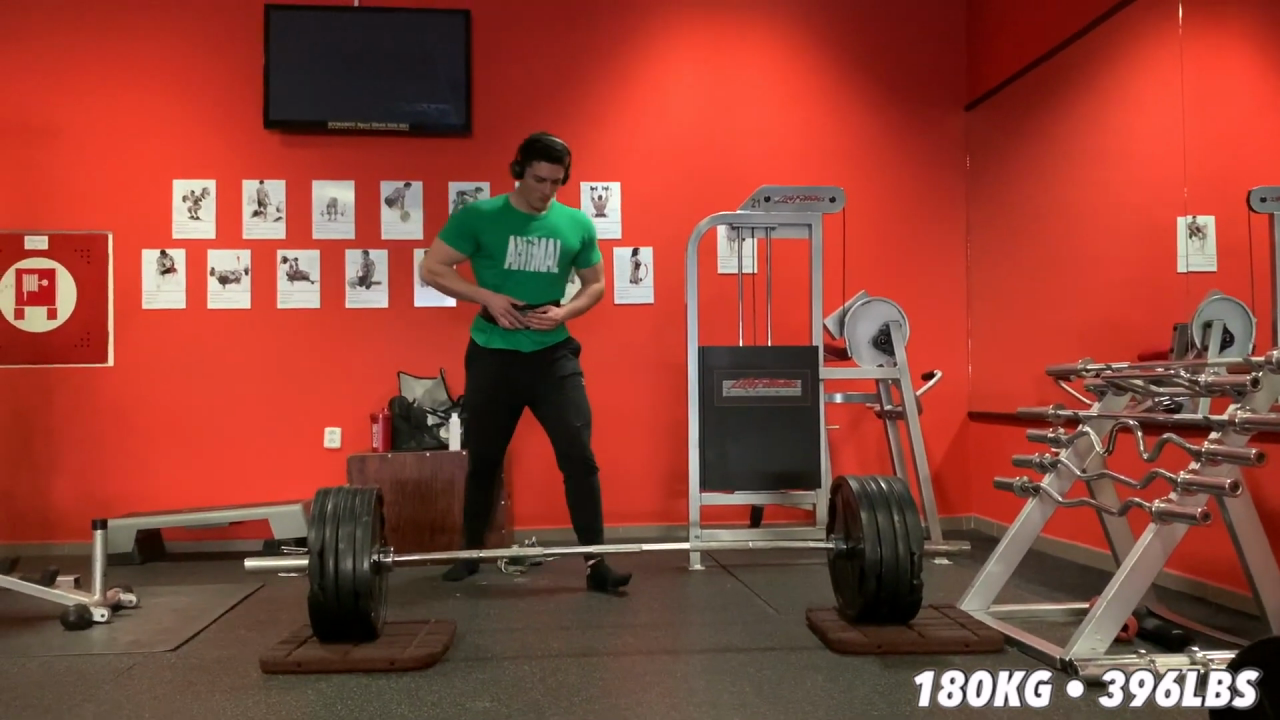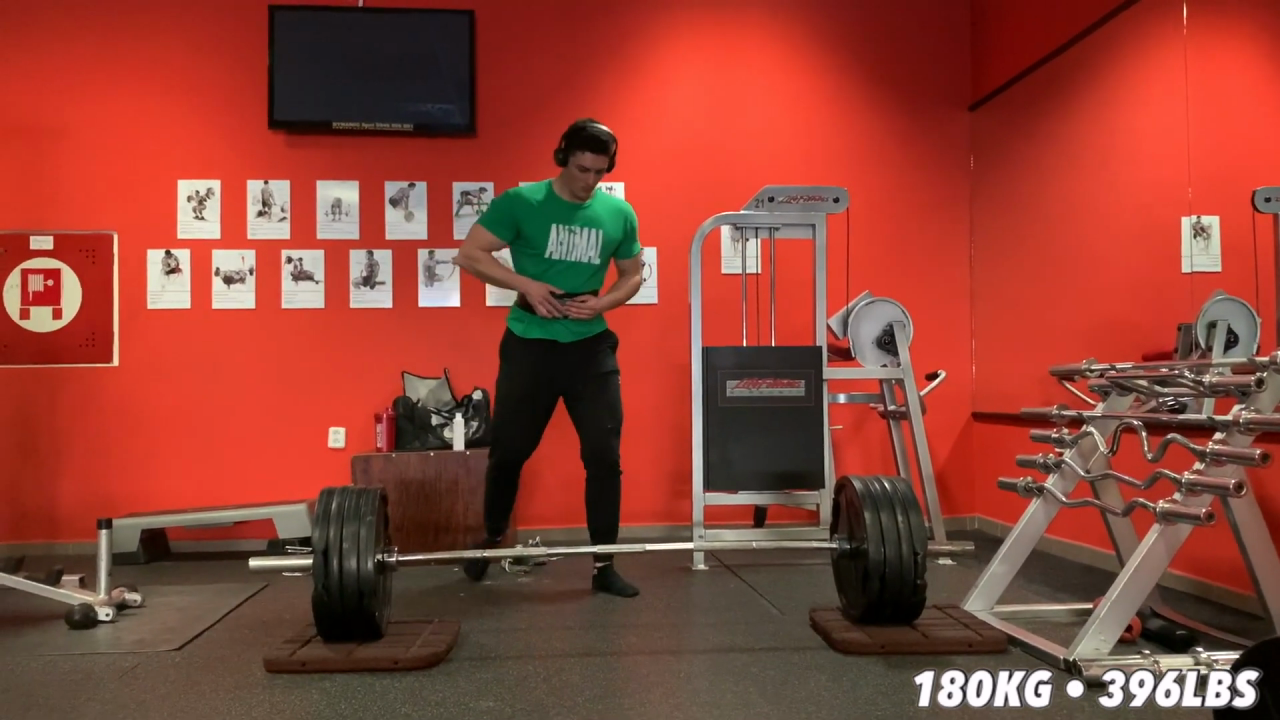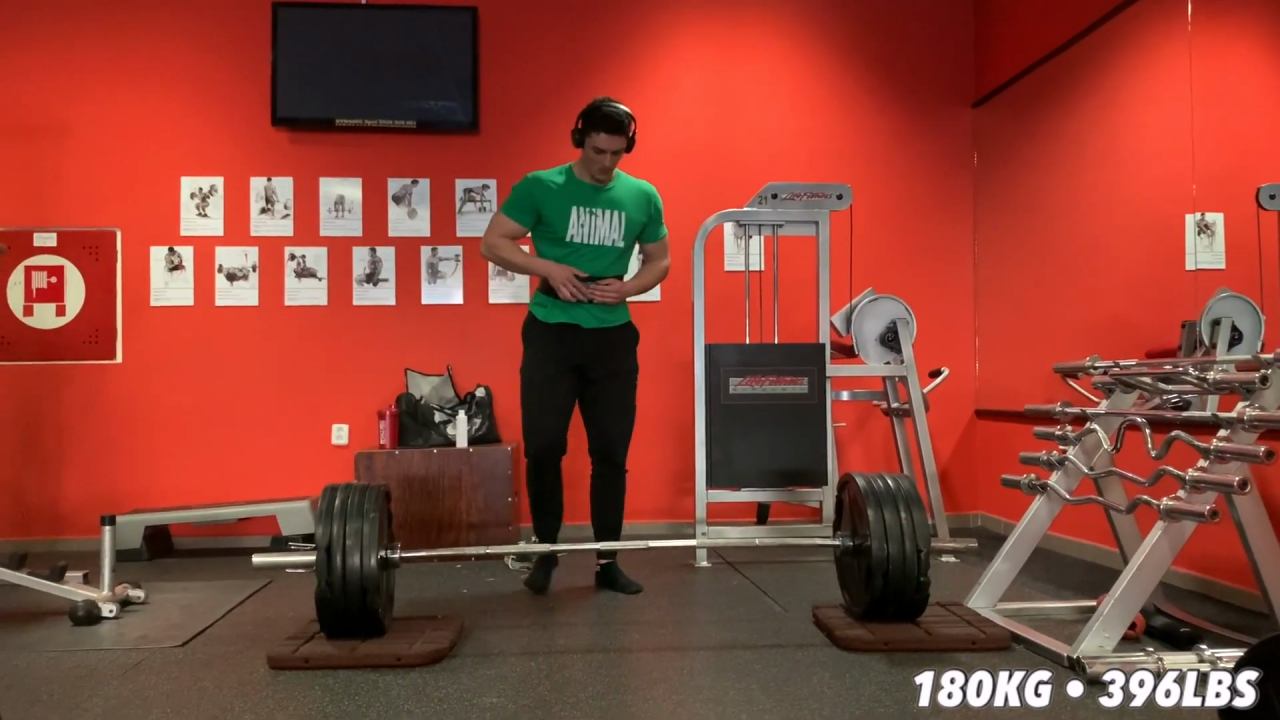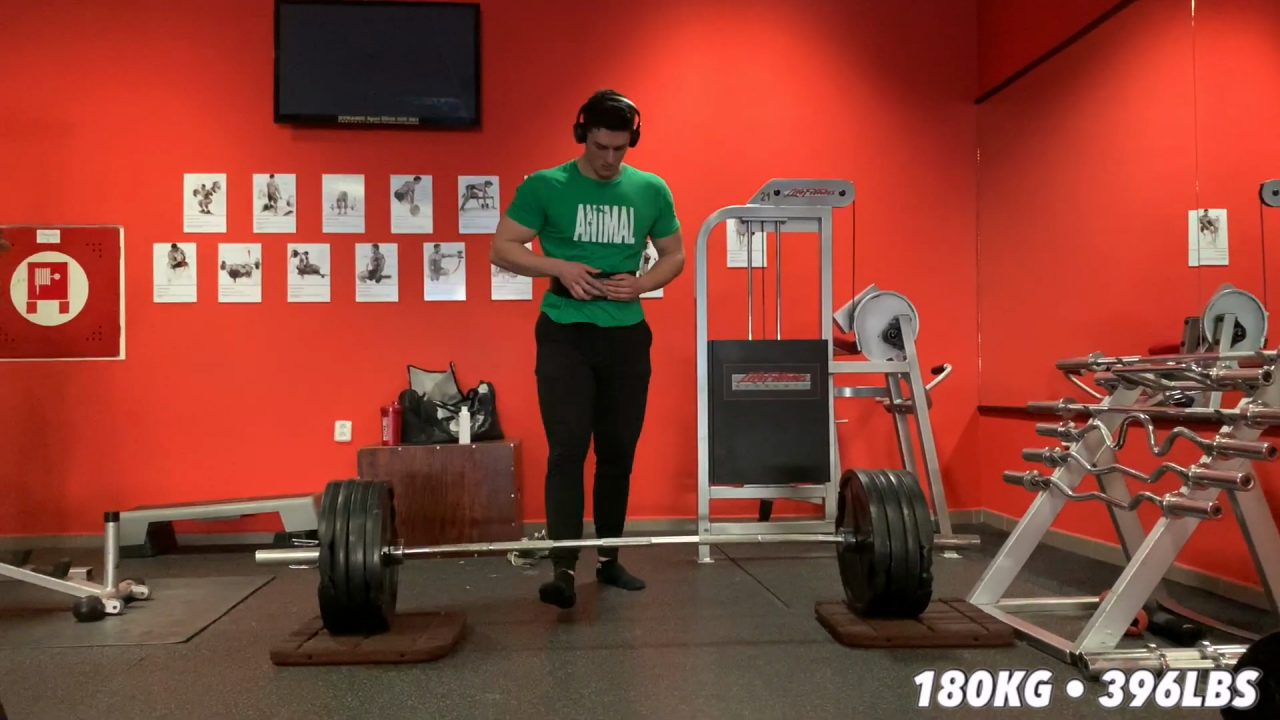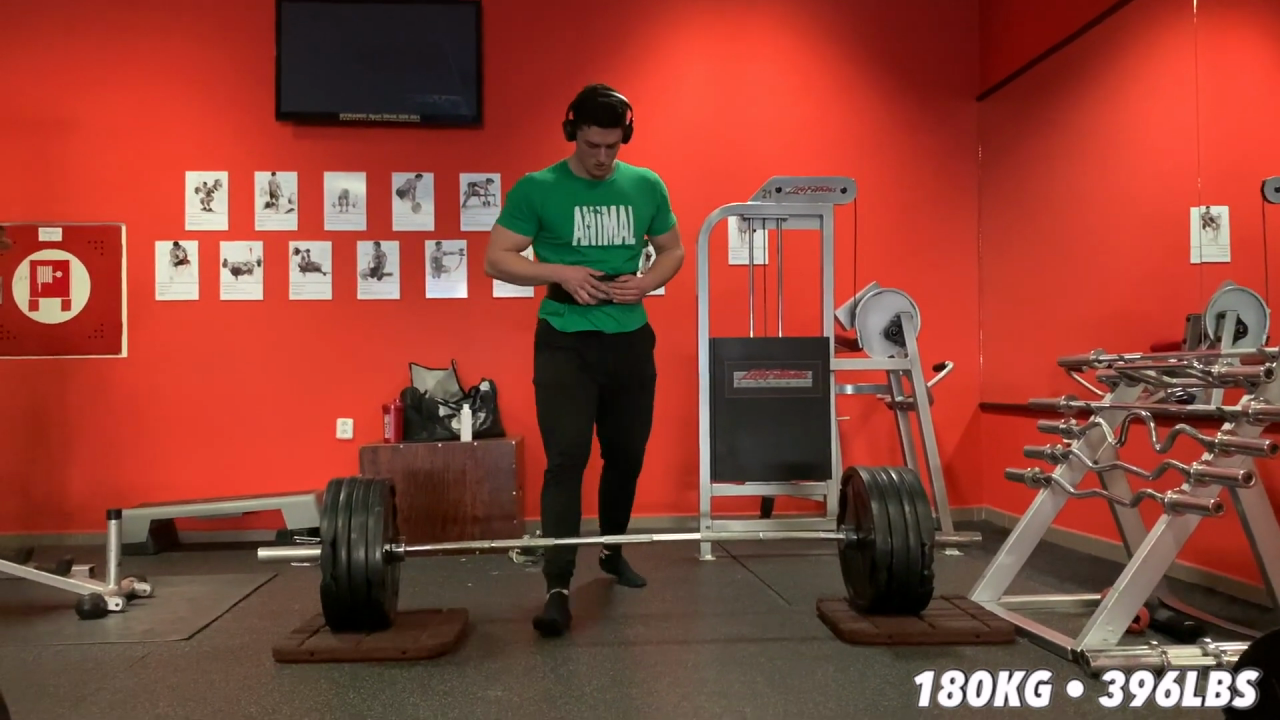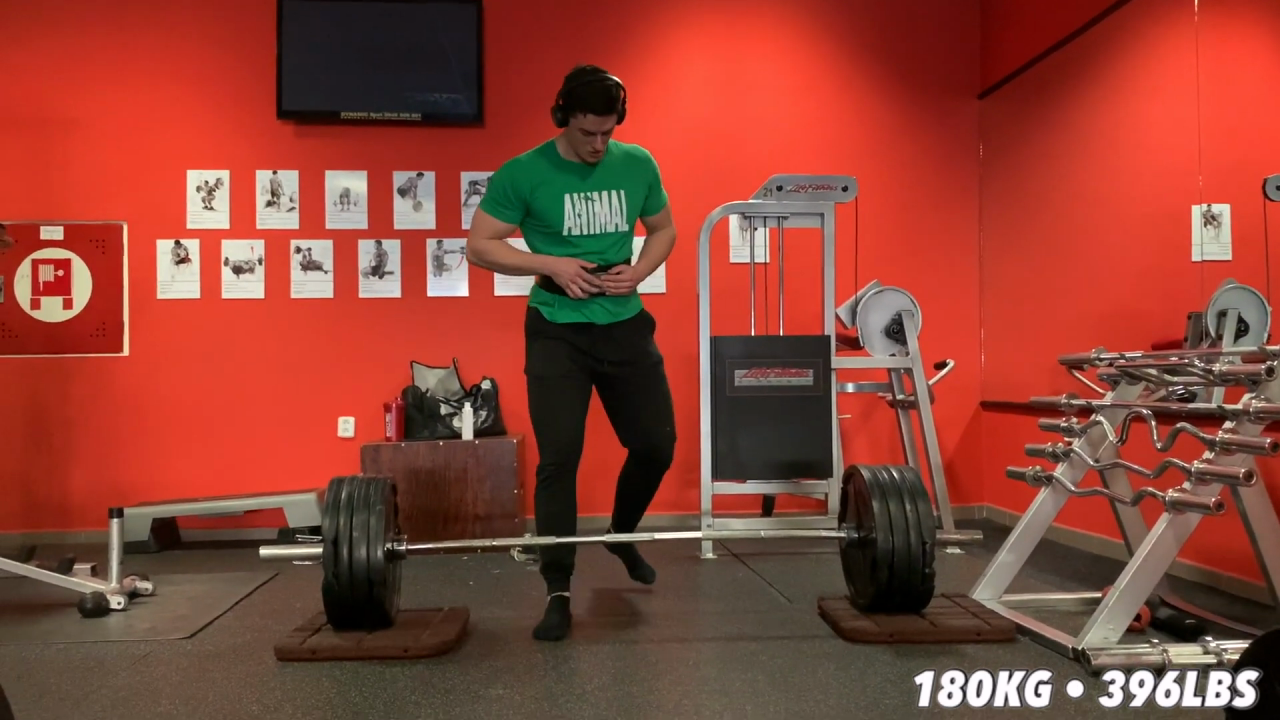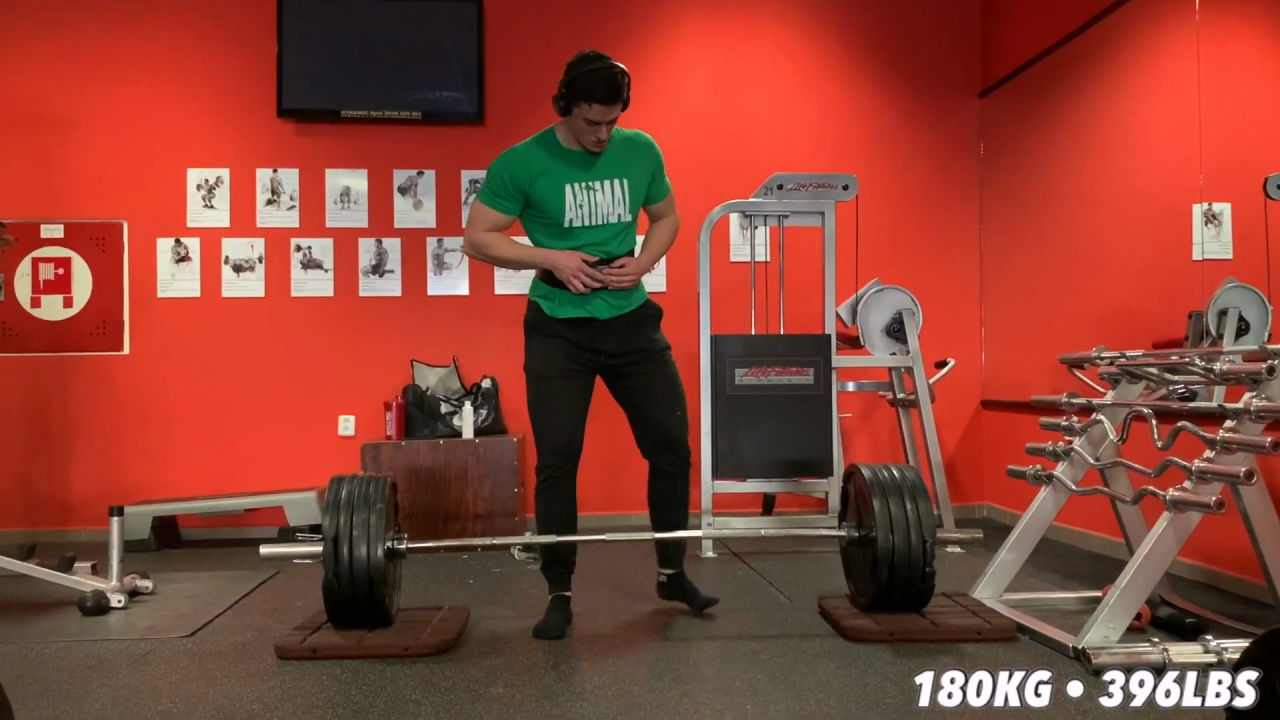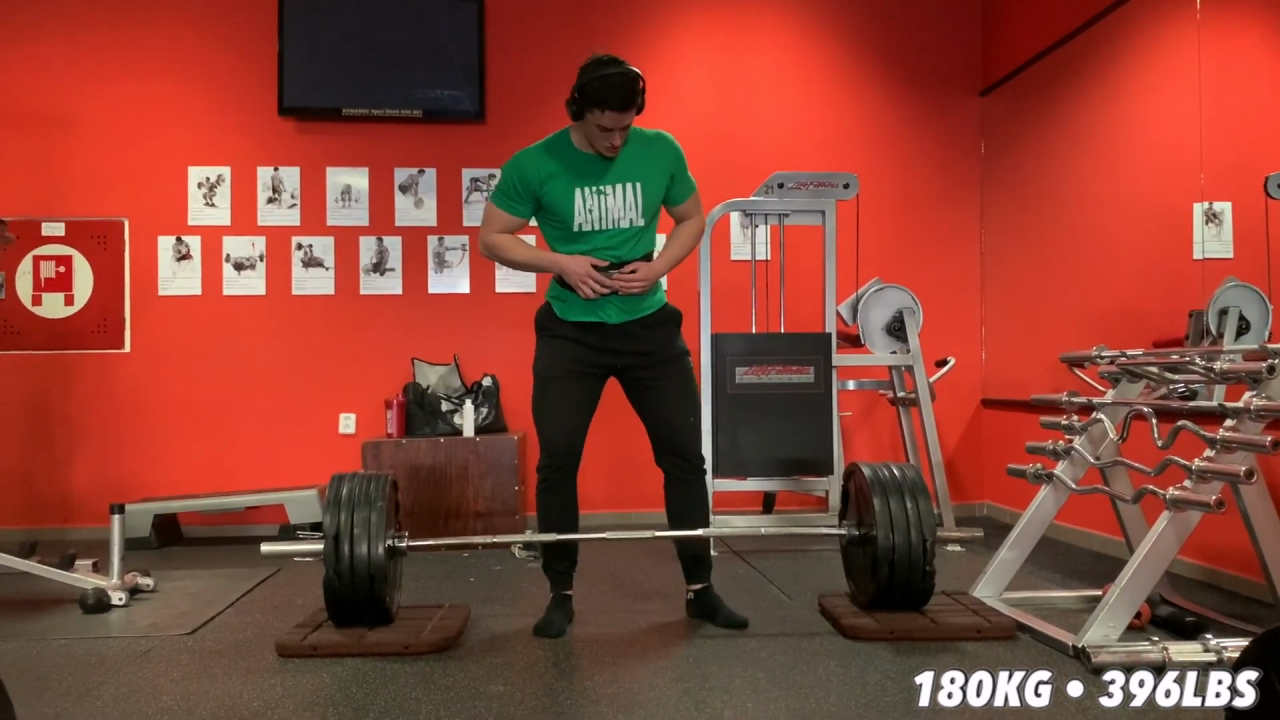
dt=0.2s
person 1, frame 1
left shoulder: (576, 224)
right shoulder: (478, 216)
left elbow: (596, 284)
right elbow: (432, 269)
left wrist: (565, 312)
right wrist: (487, 298)
left hip: (553, 356)
right hip: (493, 356)
left knee: (579, 456)
right knee: (483, 460)
left ankle: (595, 563)
right ankle: (471, 552)
person 1, frame 2
left shoulder: (619, 214)
right shoulder: (519, 202)
left elbow: (632, 275)
right elbow: (469, 254)
left wrist: (603, 302)
right wrist: (525, 284)
left hip: (590, 348)
right hip: (529, 345)
left knee: (604, 457)
right knee: (509, 452)
left ankle: (603, 565)
right ankle: (490, 541)
person 1, frame 3
left shoulder: (642, 197)
right shoulder: (540, 187)
left elbow: (660, 262)
right elbow: (492, 243)
left wrist: (627, 287)
right wrist: (548, 269)
left hip: (613, 337)
right hip: (552, 332)
left knee: (611, 454)
right knee: (544, 447)
left ankle: (606, 562)
right ankle: (546, 550)
person 1, frame 4
left shoulder: (651, 189)
right shoulder: (544, 186)
left elbow: (675, 254)
right elbow: (501, 249)
left wrist: (641, 282)
right wrist: (559, 266)
left hip: (626, 335)
right hip: (565, 333)
left knee: (617, 454)
right knee: (568, 449)
left ankle: (607, 558)
right ankle: (564, 569)
person 1, frame 5
left shoulder: (647, 185)
right shoulder: (536, 190)
left elbow: (674, 251)
right elbow: (495, 259)
left wrist: (646, 283)
right wrist: (560, 272)
left hip: (630, 338)
right hip: (566, 341)
left knee: (626, 458)
right knee: (566, 460)
left ankle: (610, 551)
right ankle: (558, 590)
person 1, frame 6
left shoulder: (638, 165)
right shoulder: (522, 174)
left elbow: (664, 229)
right elbow: (479, 246)
left wrist: (639, 270)
right wrist: (551, 264)
left hip: (628, 327)
right hip: (558, 331)
left knee: (657, 446)
right knee: (559, 458)
left ankle: (621, 534)
right ankle: (558, 593)
person 1, frame 7
left shoulder: (641, 151)
right shoulder: (521, 163)
left elbow: (666, 218)
right elbow: (477, 237)
left wrist: (642, 261)
right wrist: (553, 258)
left hip: (632, 320)
right hip: (560, 327)
left knee: (671, 445)
right knee: (557, 460)
left ankle: (672, 571)
right ankle: (560, 594)
person 1, frame 8
left shoulder: (662, 152)
right shoulder: (533, 165)
left elbow: (692, 220)
right elbow: (492, 237)
left wrist: (658, 266)
right wrist: (561, 263)
left hip: (648, 325)
right hip: (571, 329)
left knee: (684, 454)
right knee: (557, 458)
left ankle: (699, 589)
right ankle: (561, 593)
